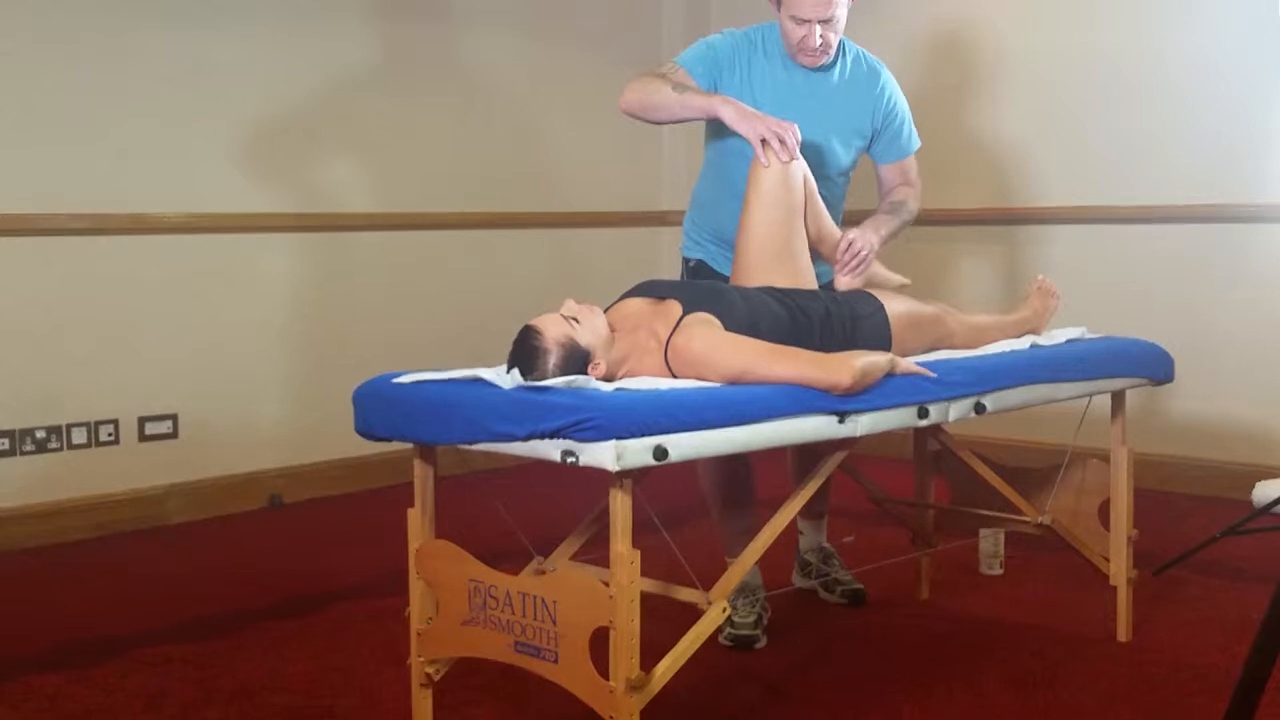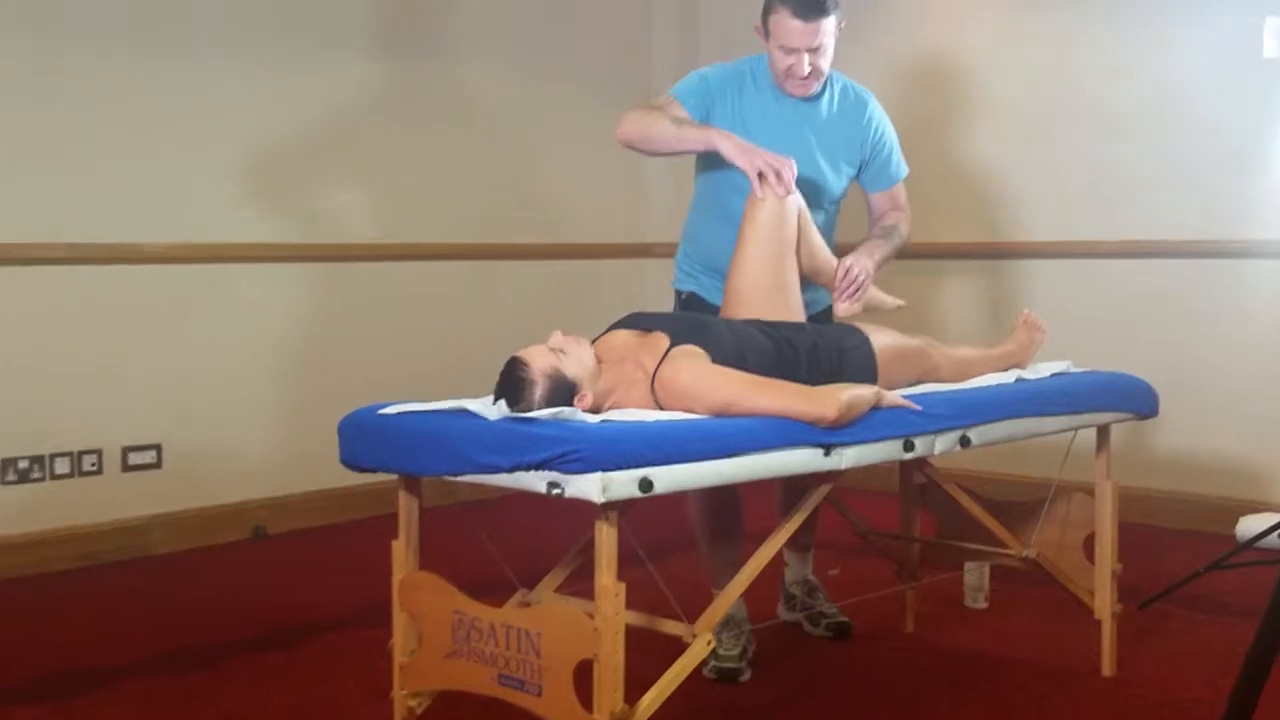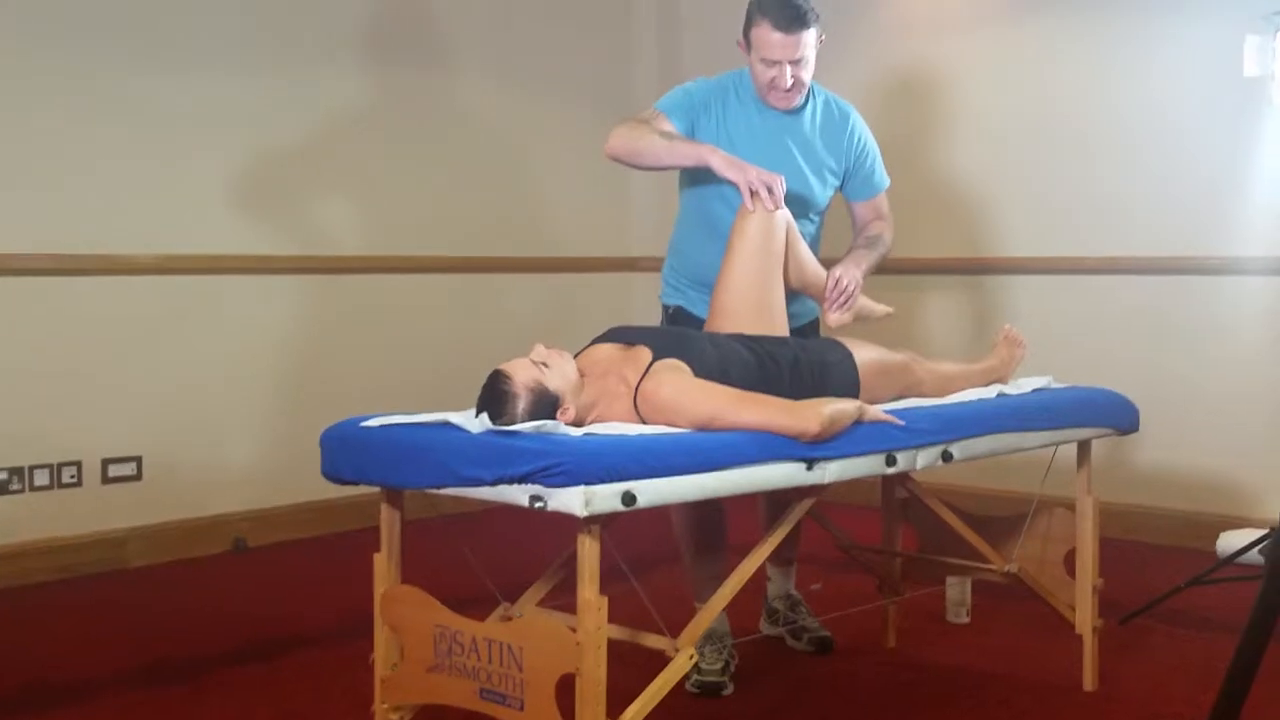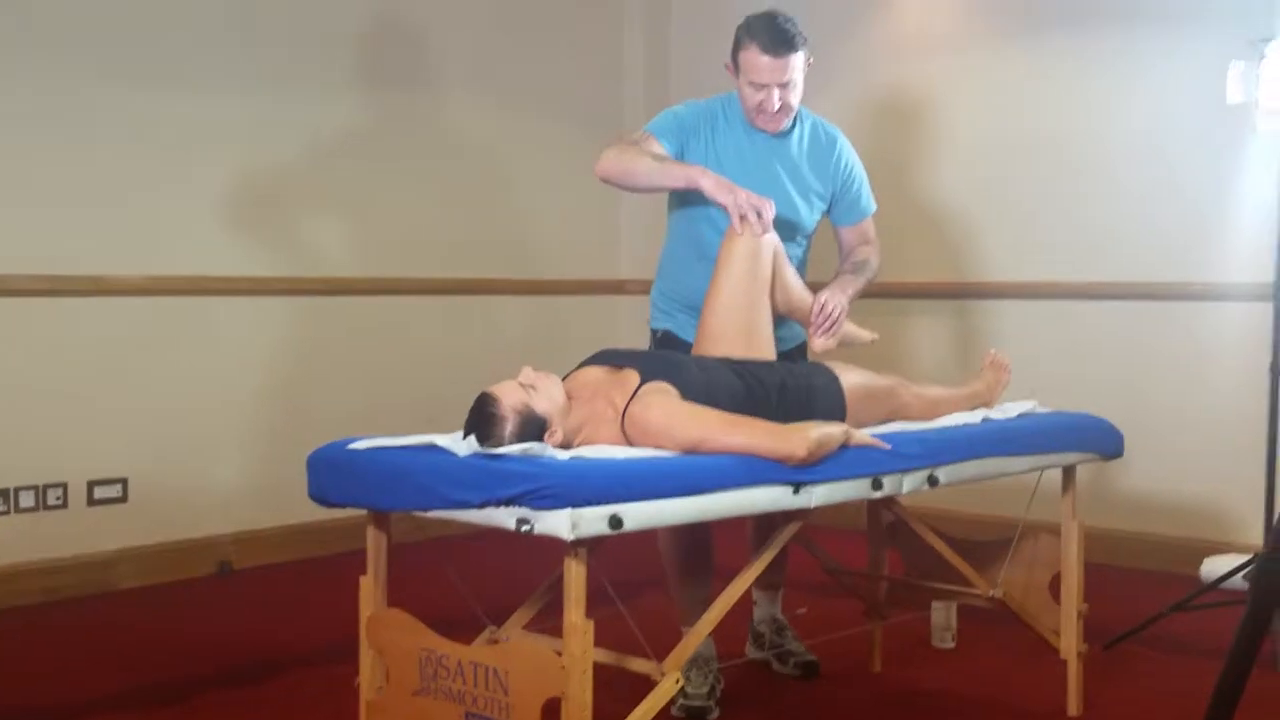
dt=0.2s
person 1, frame 1
left shoulder: (874, 84)
right shoulder: (731, 52)
left elbow: (904, 187)
right elbow: (635, 97)
left wrist: (874, 230)
right wrist: (728, 107)
left hip: (813, 277)
right hip: (719, 269)
left ankle: (814, 548)
right ankle: (742, 574)
person 1, frame 2
left shoulder: (861, 113)
right shoulder: (722, 84)
left elbow: (894, 212)
right elbow: (632, 127)
left wrist: (868, 255)
right wrist: (723, 140)
left hip: (806, 309)
right hip: (711, 301)
left ankle: (799, 580)
right ankle: (728, 607)
person 1, frame 3
left shoulder: (843, 125)
right shoulder: (706, 99)
left elbow: (877, 222)
right elbow: (620, 143)
left wrist: (855, 264)
right wrist: (716, 157)
left hip: (791, 320)
right hip: (698, 315)
left ankle: (781, 594)
person 1, frame 4
left shoulder: (830, 149)
right shoulder: (693, 122)
left elbow: (864, 246)
right elbow: (611, 164)
left wrist: (840, 290)
right wrist: (705, 178)
left hip: (778, 345)
right hip: (686, 339)
left ankle: (767, 618)
person 2, frame 1
left shoulder: (617, 324)
right shoulder: (690, 348)
right elbow: (842, 373)
right wrist: (890, 361)
left hip: (763, 302)
right hip: (843, 322)
left knee: (780, 158)
right knee: (945, 321)
left ankle: (836, 251)
right ankle: (1024, 320)
person 2, frame 2
left shoulder: (604, 355)
right shoulder: (676, 381)
right elbow: (827, 405)
right wrist: (876, 394)
left hip: (755, 335)
right hip: (830, 357)
left knee: (776, 191)
right knee: (930, 353)
left ankle: (837, 280)
right ankle: (1008, 354)
person 2, frame 3
left shoulder: (587, 367)
right shoulder: (660, 394)
right elbow: (810, 420)
right wrist: (858, 408)
left hip: (734, 349)
right hip: (815, 371)
left knee: (765, 205)
right knee: (914, 369)
left ankle: (828, 291)
right ankle: (990, 369)
person 2, frame 4
left shoulder: (576, 390)
right shoulder: (646, 418)
right elbow: (797, 443)
right wrist: (844, 432)
left hip: (724, 373)
right hip: (798, 394)
left knee: (754, 232)
right knee: (900, 394)
left ankle: (815, 317)
right ankle: (976, 393)
